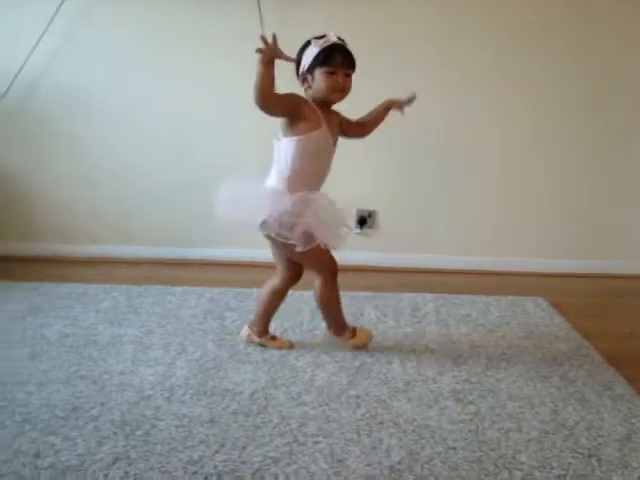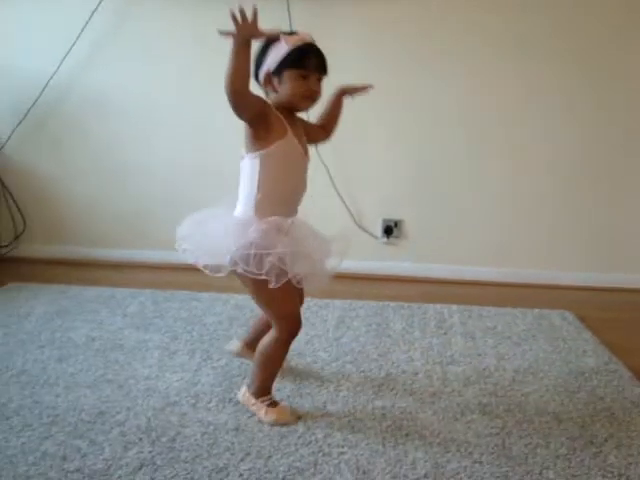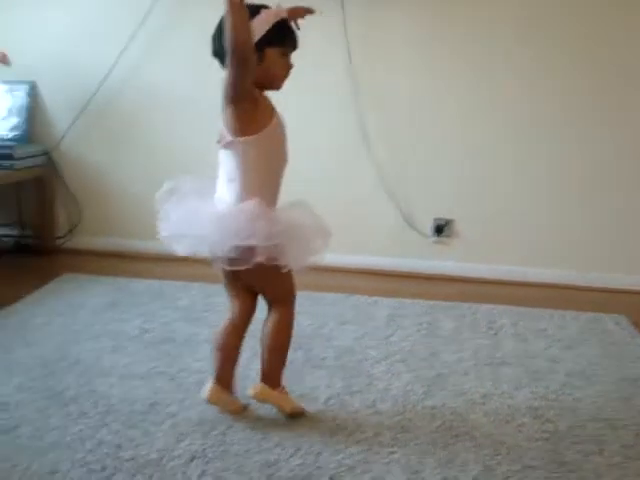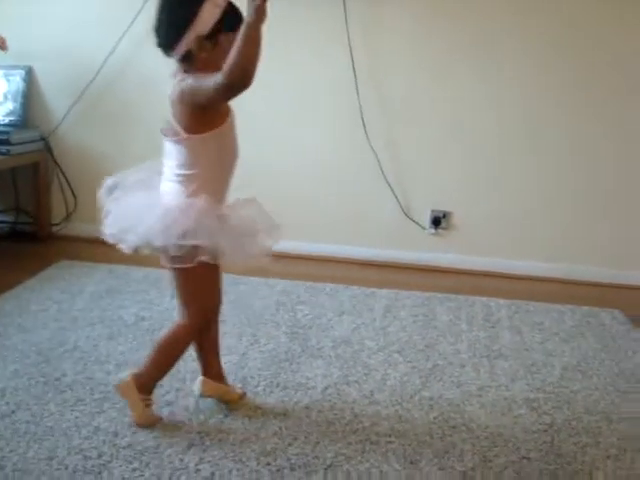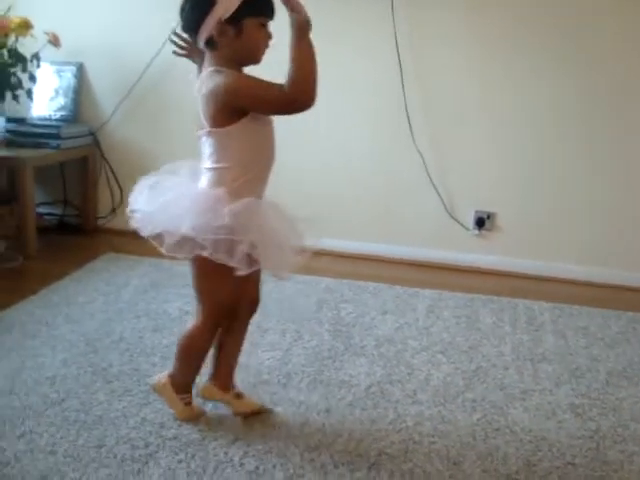
dt=0.5s
person 1, frame 1
left shoulder: (331, 118)
right shoulder: (297, 106)
left elbow: (360, 128)
right elbow: (264, 102)
left wrist: (388, 106)
right wrist: (267, 62)
left hip: (295, 208)
right hip: (283, 210)
left knee: (288, 274)
right knee: (327, 270)
left ankle: (256, 329)
right ankle: (341, 331)
person 1, frame 2
left shoulder: (295, 126)
right shoulder: (261, 117)
left elbow: (322, 131)
right elbow: (235, 92)
left wrist: (339, 95)
right wrist: (242, 45)
left hip: (275, 237)
right hip: (253, 240)
left knee: (290, 302)
right knee: (289, 321)
left ankle: (250, 345)
right ankle: (257, 393)
person 1, frame 3
left shoulder: (246, 95)
right shoulder: (240, 94)
left elbow: (258, 56)
right elbow: (239, 49)
left hip: (229, 220)
right hip: (244, 225)
left knee: (243, 308)
right knee: (283, 301)
left ankle: (221, 386)
right ankle: (270, 384)
person 1, frame 4
left shoulder: (186, 83)
right shoulder: (196, 91)
right elbow: (237, 76)
left hip: (181, 212)
right hip: (190, 221)
left knee: (206, 308)
right knee: (195, 317)
left ankle: (213, 378)
right ankle: (140, 384)
person 1, frame 5
left shoulder: (219, 78)
right shoulder: (227, 85)
right elbow: (300, 97)
left wrist: (203, 60)
left hip: (236, 215)
right hip: (218, 218)
left knee: (245, 306)
right knee: (213, 314)
left ankle: (222, 384)
right ankle: (175, 386)
